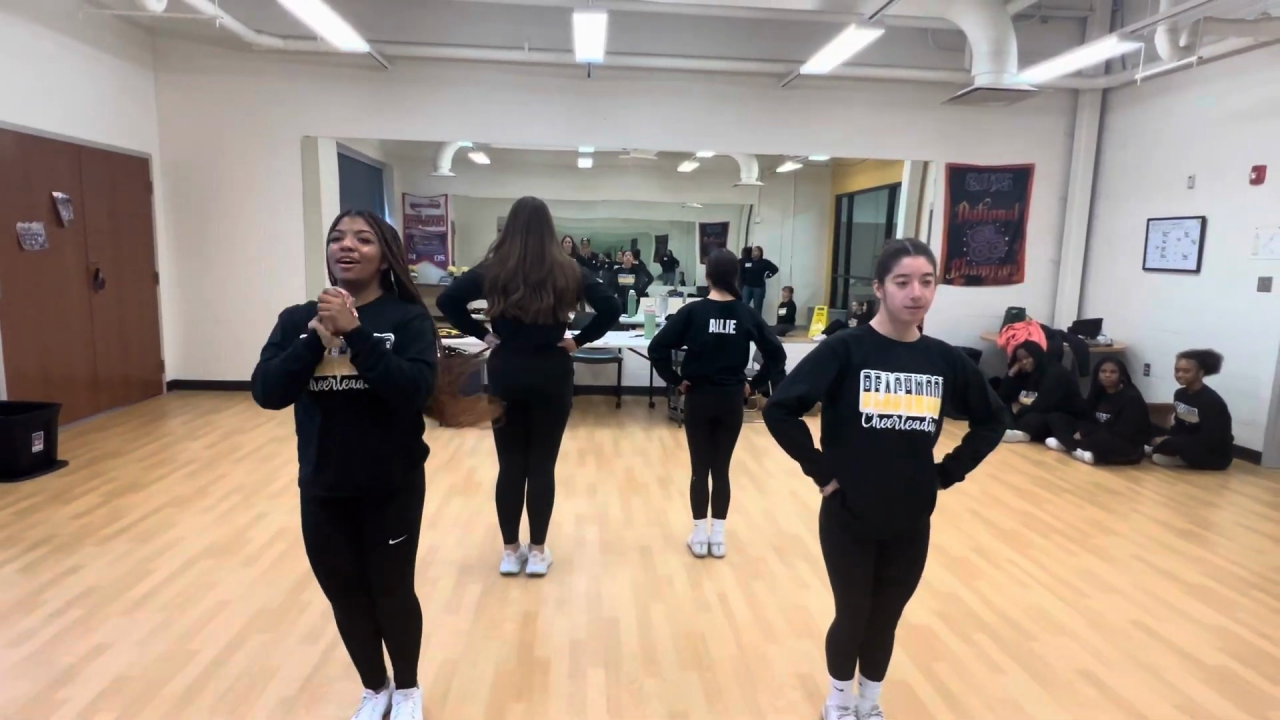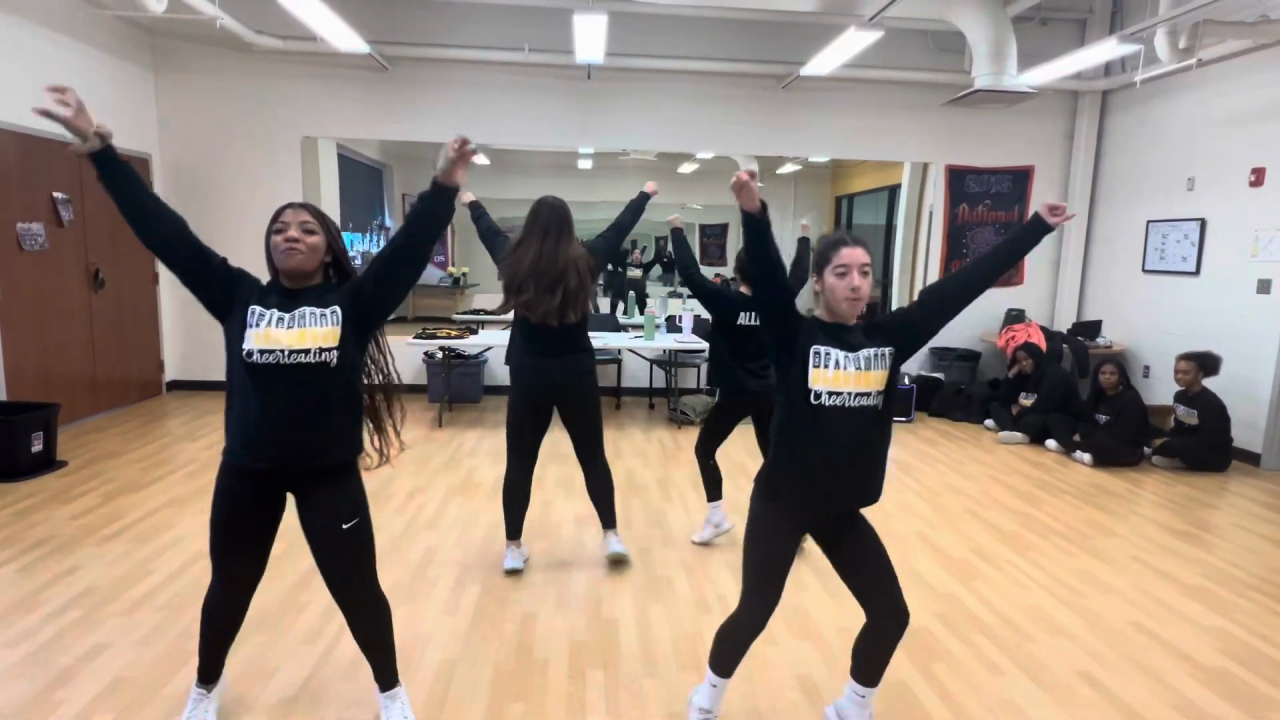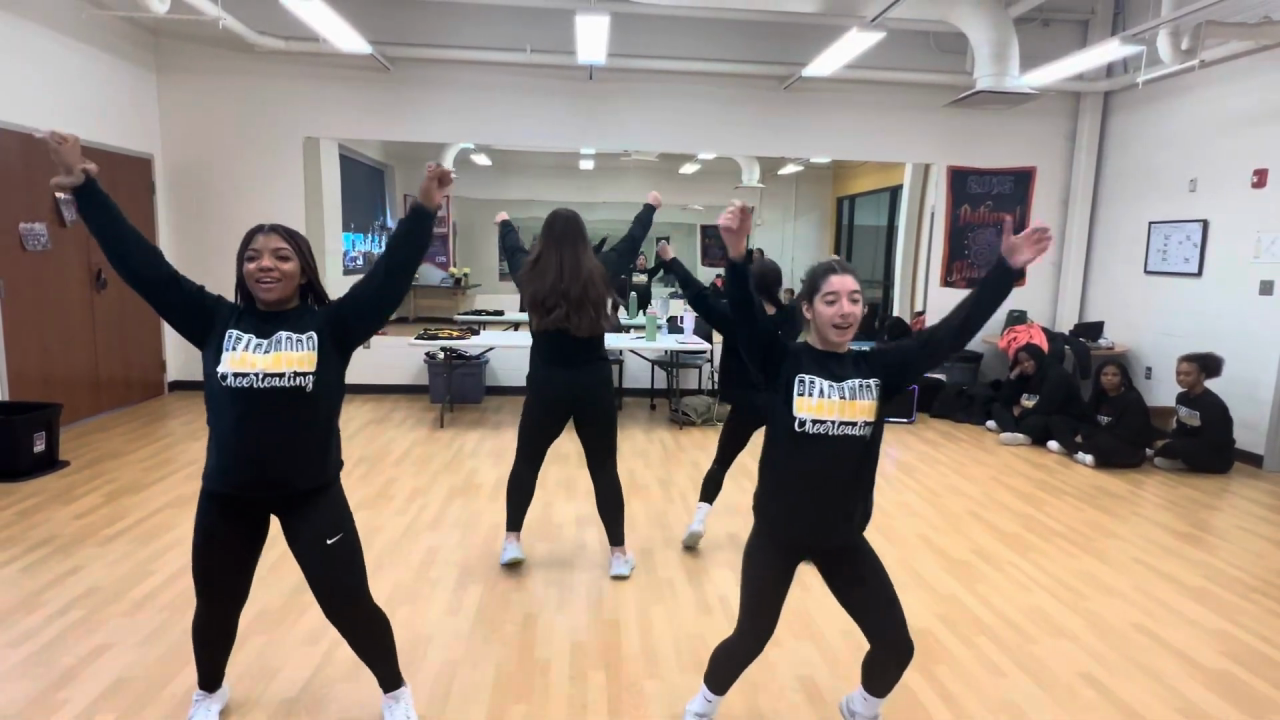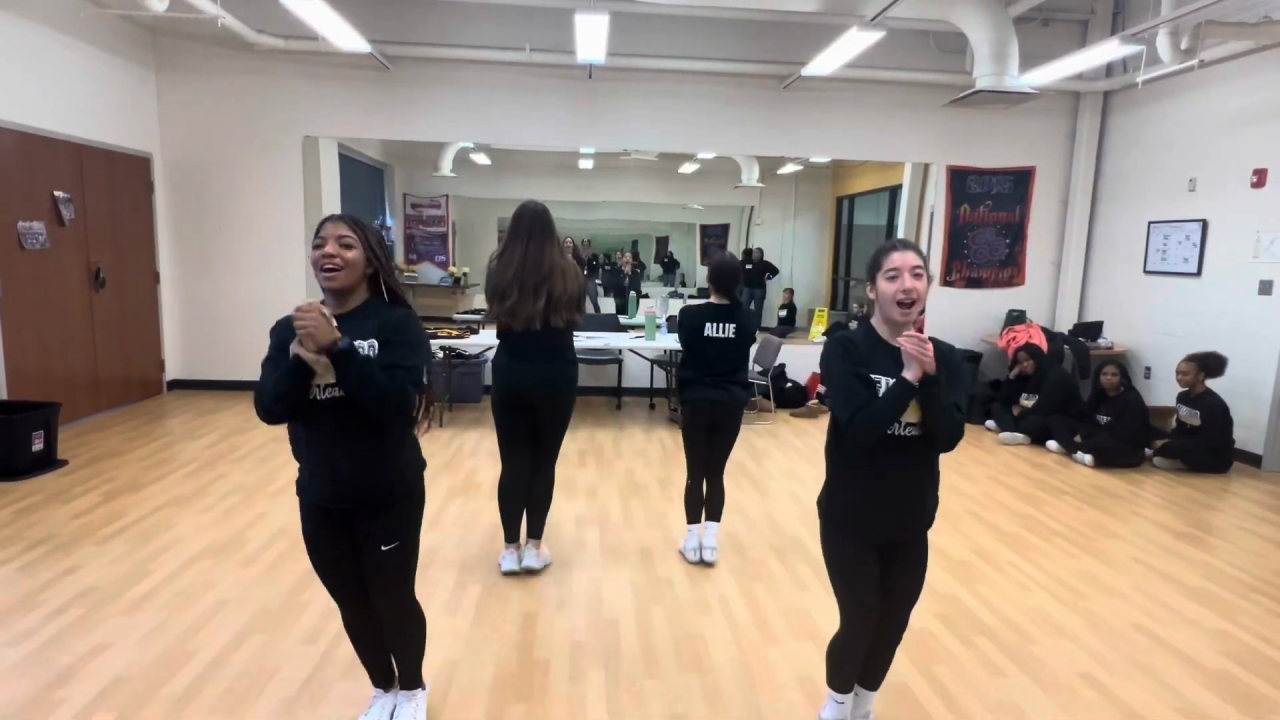
dt=0.5s
person 1, frame 1
left shoulder: (408, 319)
right shoulder: (298, 320)
left elbow: (415, 389)
right elbow: (266, 390)
left wrist: (355, 335)
right wrist: (319, 340)
left hip: (393, 487)
right hip: (323, 489)
left knee: (393, 594)
right knee: (346, 598)
person 1, frame 2
left shoulder: (352, 305)
right shoulder: (239, 296)
left elbow: (409, 249)
right elbow: (162, 232)
left wrist: (444, 188)
right wrist: (99, 148)
left hip: (328, 473)
right hip: (248, 470)
left knee: (357, 588)
right knee: (231, 588)
person 1, frame 3
left shoulder: (330, 325)
right shoulder: (217, 321)
left elbow: (390, 280)
right elbow: (142, 267)
left wrist: (422, 213)
right wrist: (86, 191)
left hip: (312, 493)
right hip: (230, 495)
left knee: (350, 604)
right knee: (217, 604)
person 1, frame 4
left shoulder: (396, 324)
right shoulder: (291, 330)
left elbow: (395, 400)
right elbow: (271, 409)
left wrist: (336, 346)
right wrist: (300, 354)
left hip: (389, 493)
right hip: (321, 495)
left knee: (395, 597)
right knee: (353, 601)
person 2, frame 1
left shoulder: (946, 360)
right shoulder: (844, 349)
left elbow: (992, 418)
right elbow: (778, 410)
left wrist: (950, 471)
right wrist: (821, 471)
left hip: (911, 520)
right hip: (849, 517)
left knee: (884, 619)
right knee: (853, 617)
person 2, frame 2
left shoulder: (889, 336)
right shoulder: (794, 334)
left elbow: (964, 285)
right elbow: (764, 277)
left wrist: (1036, 227)
right wrist: (752, 213)
left hip: (844, 510)
right hip: (782, 502)
left knee: (891, 615)
right knee: (754, 613)
person 2, frame 3
left shoulder: (881, 367)
right shoulder: (780, 365)
left elbow: (956, 332)
right elbow: (746, 323)
left wrist: (1006, 270)
right wrist: (737, 256)
left hip: (844, 534)
right hip: (779, 531)
left knee: (896, 644)
right knee: (751, 637)
person 2, frame 4
left shoulder: (944, 357)
right shoulder: (845, 348)
left elbow: (948, 438)
right elbow: (860, 427)
left wrist: (929, 378)
right wrist: (907, 378)
left hip: (910, 520)
right hip: (849, 517)
left knee: (890, 629)
right knee: (858, 626)
person 3, frame 1
left shoulder: (493, 270)
right shoulder: (566, 271)
left elbow: (447, 301)
right elbow: (610, 307)
left wrist: (482, 333)
right wrist: (579, 339)
left hip: (506, 375)
right hip: (551, 376)
left knee: (510, 464)
right knee: (542, 465)
left ankle: (510, 551)
right ankle: (537, 551)
person 3, frame 2
left shoulder: (513, 262)
right shoulder: (583, 263)
left elbow: (488, 230)
right elbow: (620, 229)
left wrist: (471, 204)
right wrist: (644, 195)
left hip: (529, 375)
right hip: (575, 374)
left knee: (519, 461)
right knee: (593, 457)
left ankle: (513, 548)
right ankle: (611, 537)
person 3, frame 3
left shoulder: (530, 275)
right shoulder: (598, 274)
left elbow: (510, 252)
right elbow: (630, 247)
left wrist: (504, 225)
right wrist: (650, 208)
left hip: (547, 384)
right hip: (593, 384)
left knee: (526, 461)
right knee: (604, 469)
left ankle: (512, 540)
right ankle: (619, 554)
person 3, frame 4
left shoulder: (499, 273)
right shoulder: (567, 274)
right elbow: (576, 315)
left hip: (510, 378)
right hip: (555, 378)
left knee: (513, 463)
right knee: (544, 464)
left ankle: (510, 549)
right ankle: (534, 547)
person 4, frame 1
left shoulder: (692, 312)
right shoulder: (747, 314)
left elbow: (657, 348)
right elbow: (776, 355)
left wrist: (676, 380)
right wrist: (754, 383)
left hip: (698, 399)
right hip: (732, 400)
left knee: (700, 469)
right knee: (721, 468)
left ankle: (700, 536)
right ankle: (718, 536)
person 4, frame 2
left shoulder: (724, 301)
left elbow: (688, 271)
right elbow: (799, 274)
left wrist: (677, 231)
right wrist: (804, 239)
left hip: (734, 393)
right hip: (767, 392)
left knee: (705, 450)
right knee: (773, 454)
left ankle: (716, 518)
person 4, frame 3
right shoulder: (788, 320)
left elbow: (698, 294)
left wrist: (670, 261)
left hip: (745, 407)
left knee: (720, 464)
left ankle: (699, 520)
person 4, frame 4
left shoulder: (690, 315)
right shoulder: (746, 320)
left hip: (696, 402)
right hip: (731, 404)
left knee: (695, 473)
right knee: (715, 473)
left ankle: (693, 540)
right ankle: (710, 540)
